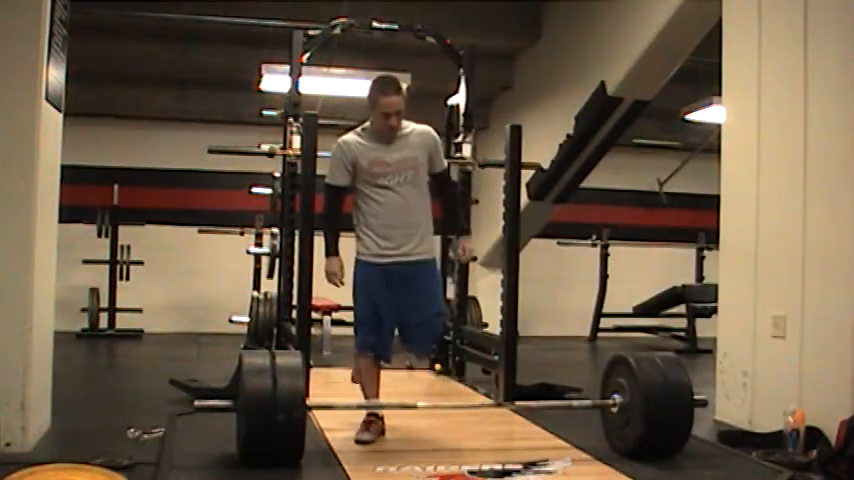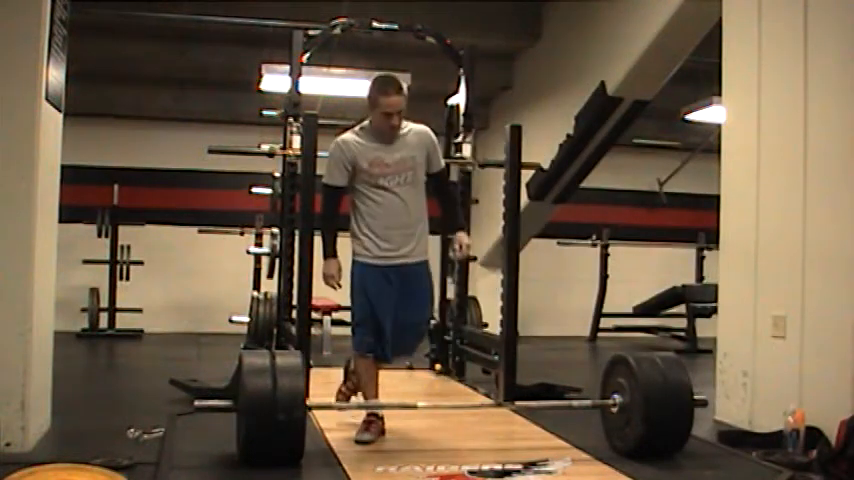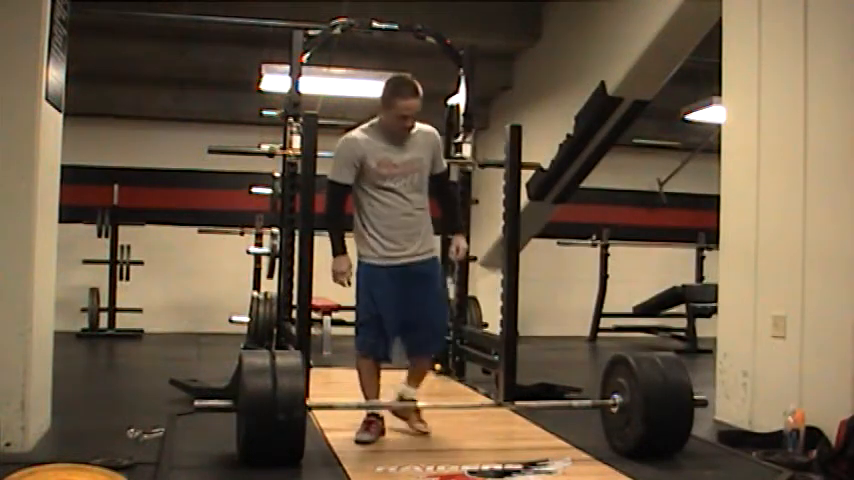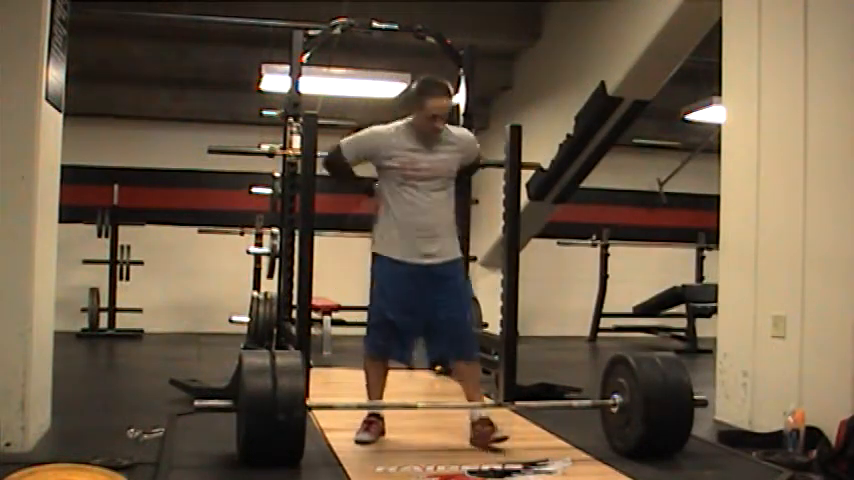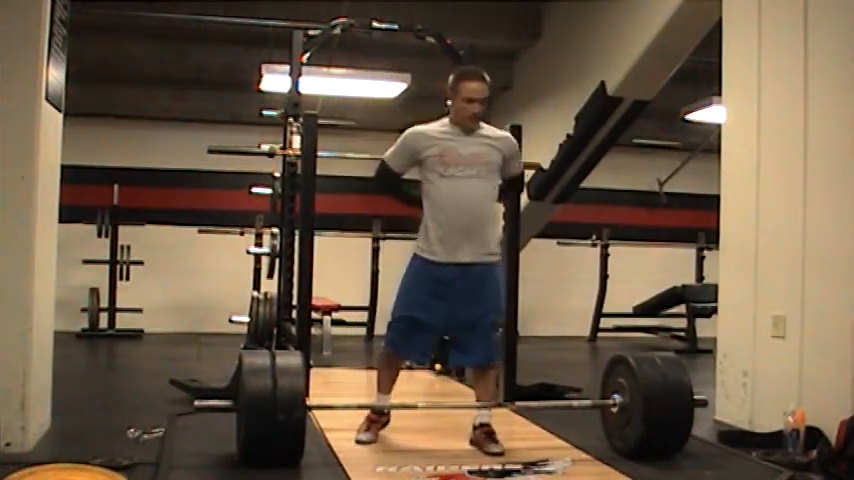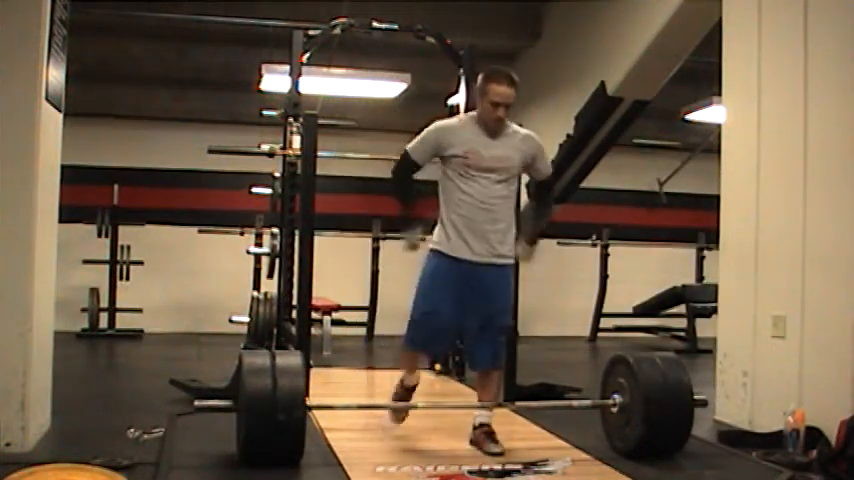
dt=0.3s
person 1, frame 1
left shoulder: (425, 138)
right shoulder: (348, 147)
left elbow: (445, 187)
right elbow: (333, 203)
left wrist: (460, 233)
right wrist: (331, 253)
left hip: (420, 257)
right hip: (373, 259)
left knee: (426, 331)
right knee: (369, 336)
left ankle: (370, 364)
right ankle: (373, 413)
person 1, frame 2
left shoulder: (423, 137)
right shoulder: (347, 146)
left elbow: (442, 186)
right elbow: (330, 204)
left wrist: (458, 228)
right wrist: (329, 256)
left hip: (415, 258)
right hip: (370, 261)
left knee: (409, 335)
right knee: (367, 338)
left ankle: (356, 373)
right ankle: (373, 414)
person 1, frame 3
left shoulder: (430, 139)
right shoulder: (355, 144)
left elbow: (443, 188)
right elbow: (336, 200)
left wrist: (457, 232)
right wrist: (339, 253)
left hip: (424, 257)
right hip: (377, 261)
left knee: (431, 334)
right knee: (370, 340)
left ankle: (406, 399)
right ankle: (374, 414)
person 1, frame 4
left shoulder: (462, 140)
right shoulder: (381, 138)
right elbow: (334, 160)
left hip: (446, 259)
right hip: (395, 259)
left knee: (462, 339)
right knee: (380, 340)
left ankle: (479, 420)
right ankle: (374, 416)
person 1, frame 5
left shoulder: (503, 142)
right shoulder: (421, 137)
left elbow: (516, 183)
right elbow: (384, 176)
right wrist: (422, 201)
left hip: (482, 262)
right hip: (430, 259)
left knee: (484, 346)
right knee: (400, 336)
left ankle: (482, 424)
right ankle: (379, 412)
person 1, frame 6
left shoulder: (526, 143)
right shoulder: (446, 131)
right elbow: (402, 170)
right wrist: (411, 219)
left hip: (497, 261)
right hip: (447, 253)
left knee: (491, 344)
right knee: (425, 326)
left ankle: (482, 424)
right ankle: (408, 381)
